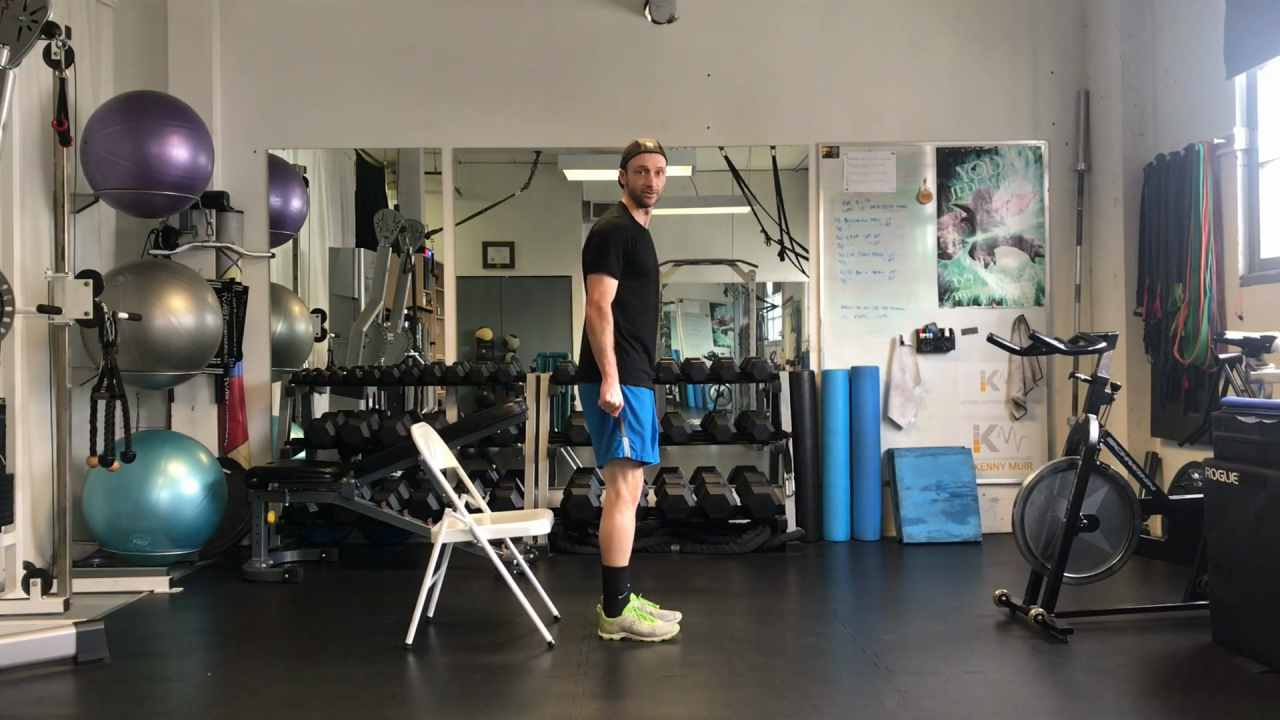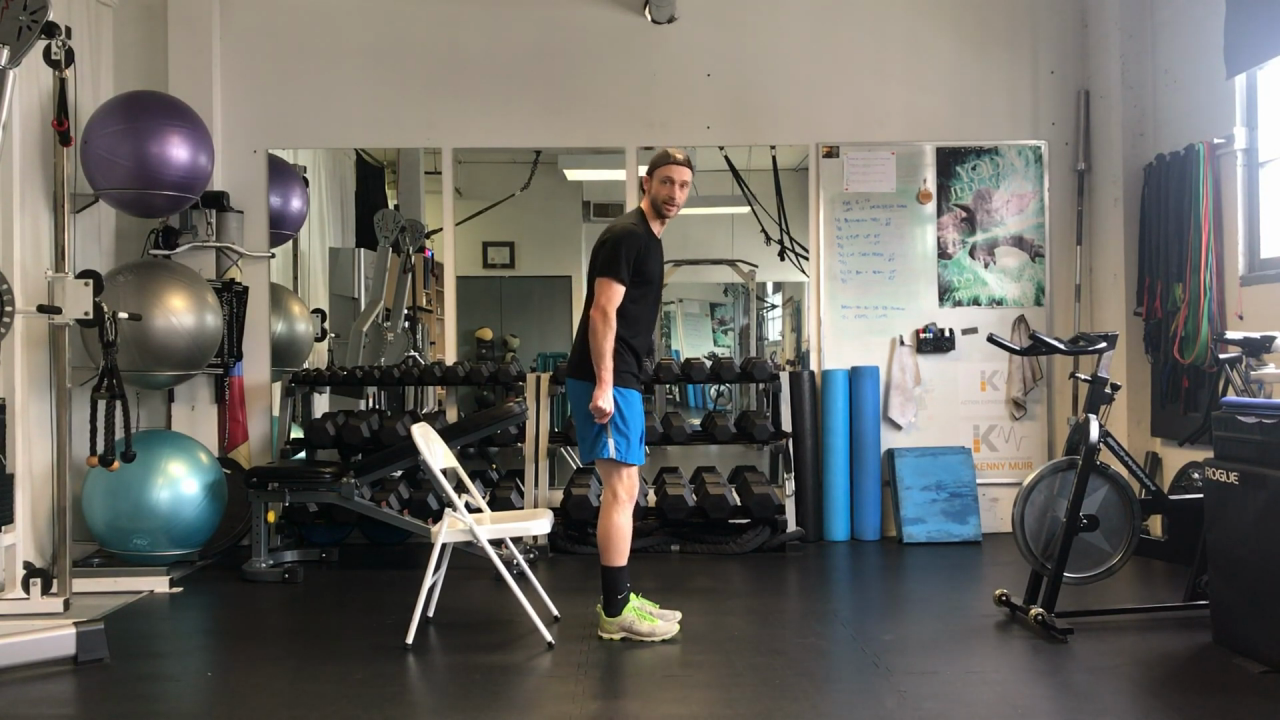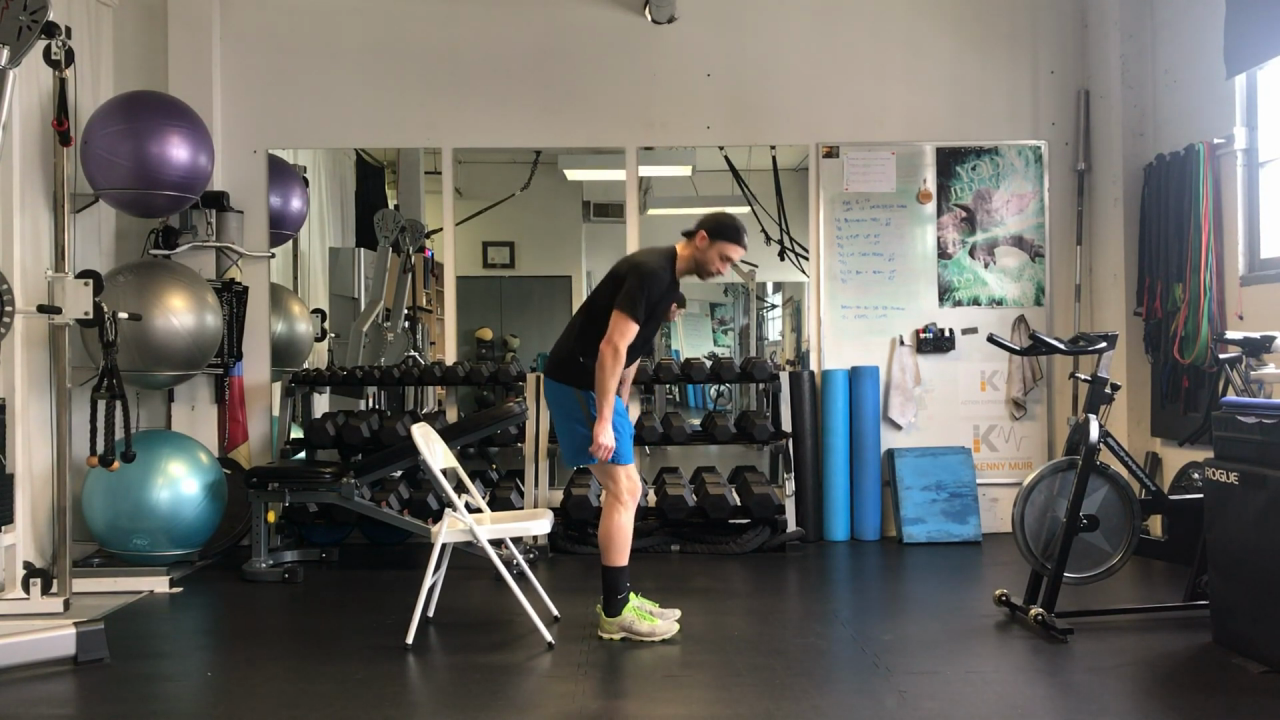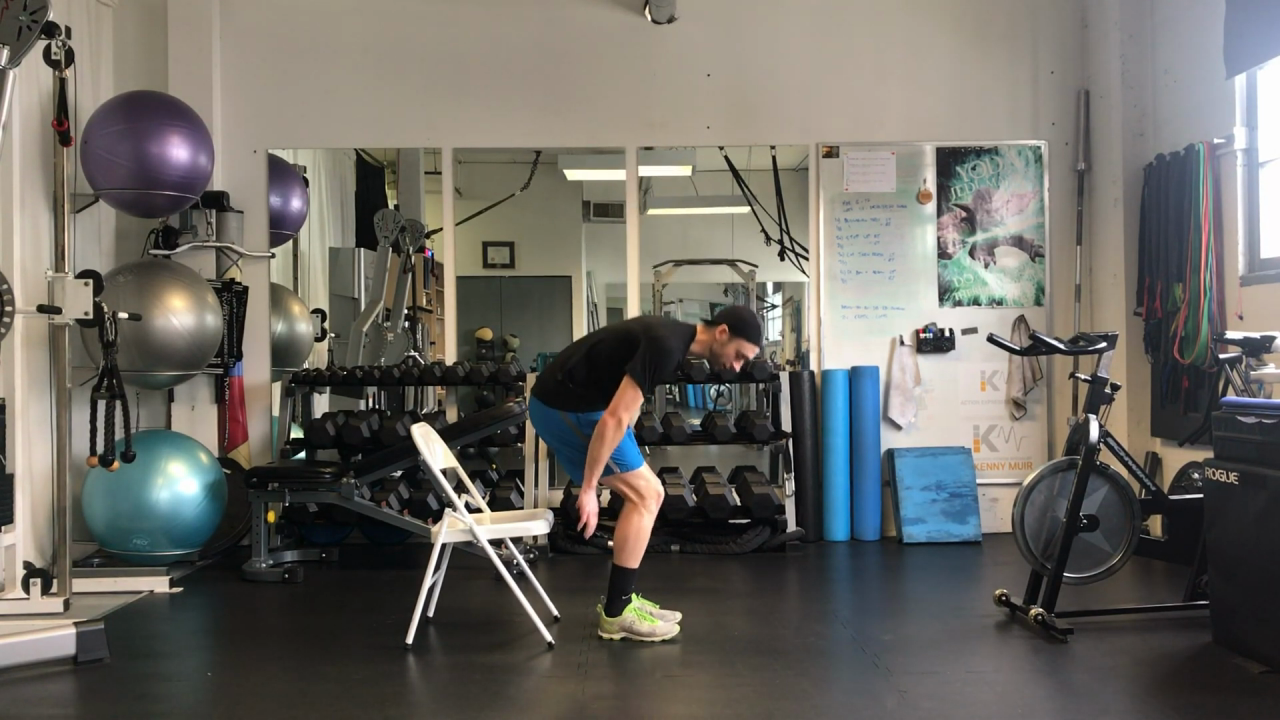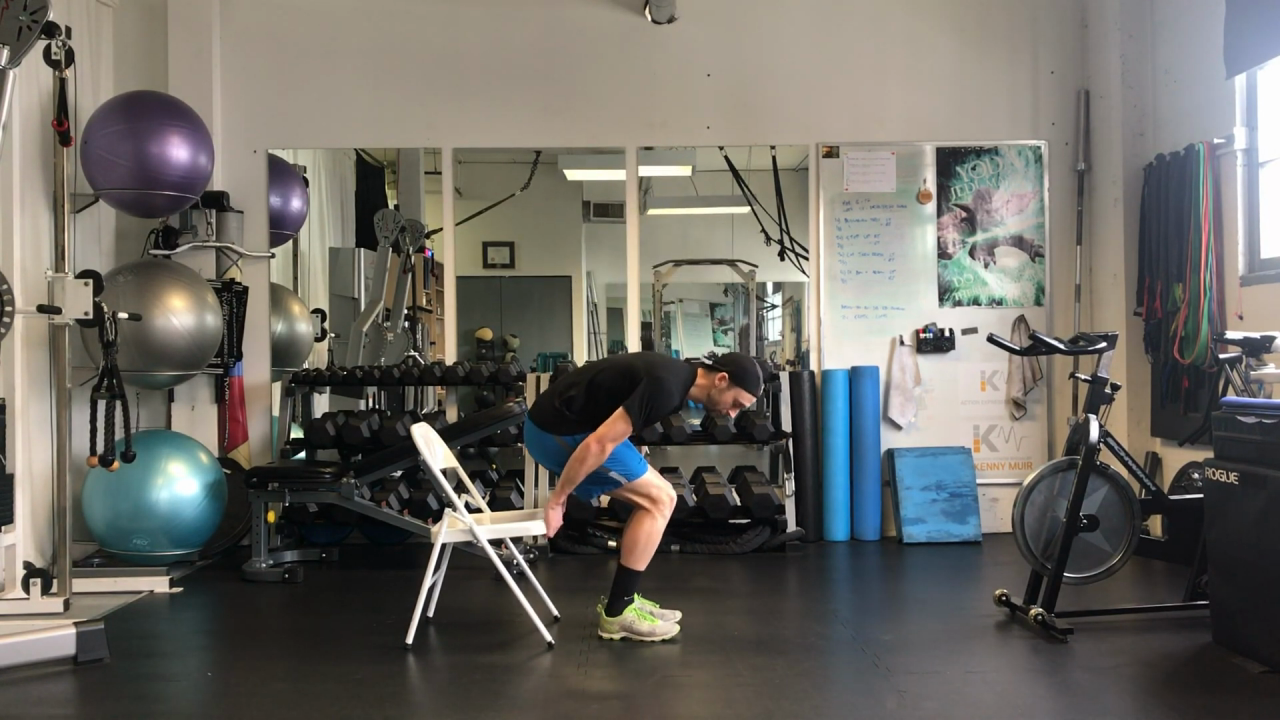
dt=0.3s
person 1, frame 1
left shoulder: (637, 233)
right shoulder: (614, 230)
right elbow: (599, 307)
right wrist: (610, 379)
left hip: (634, 377)
right hip: (618, 379)
left knee: (628, 489)
right knee: (624, 490)
left ankle: (620, 599)
right ankle: (615, 610)
person 1, frame 2
left shoulder: (648, 240)
right shoulder: (627, 235)
right elbow: (602, 313)
right wrist: (604, 386)
left hip: (621, 379)
right hip: (605, 380)
left knee: (624, 490)
right knee: (622, 490)
left ankle: (619, 598)
right ankle: (615, 611)
person 1, frame 3
left shoulder: (667, 278)
right shoulder: (652, 272)
right elbow: (612, 347)
left wrist: (619, 404)
right wrist: (603, 422)
left hip: (590, 382)
right hip: (578, 381)
left knee: (628, 490)
right knee: (623, 491)
left ankle: (620, 597)
right ankle: (616, 611)
person 1, frame 4
left shoulder: (675, 340)
right shoulder: (666, 347)
left elbow: (620, 411)
right elbow: (614, 419)
right wrist: (588, 490)
left hip: (571, 402)
right hip: (563, 405)
left knee: (648, 494)
right knee: (645, 496)
left ankle: (621, 600)
right ankle: (617, 613)
person 1, frame 5
left shoulder: (676, 376)
right shoulder: (666, 387)
right elbow: (599, 444)
right wrist: (557, 501)
left hip: (563, 424)
right hip: (558, 430)
left knee: (658, 499)
right knee: (658, 500)
left ankle: (622, 600)
right ankle: (618, 613)
